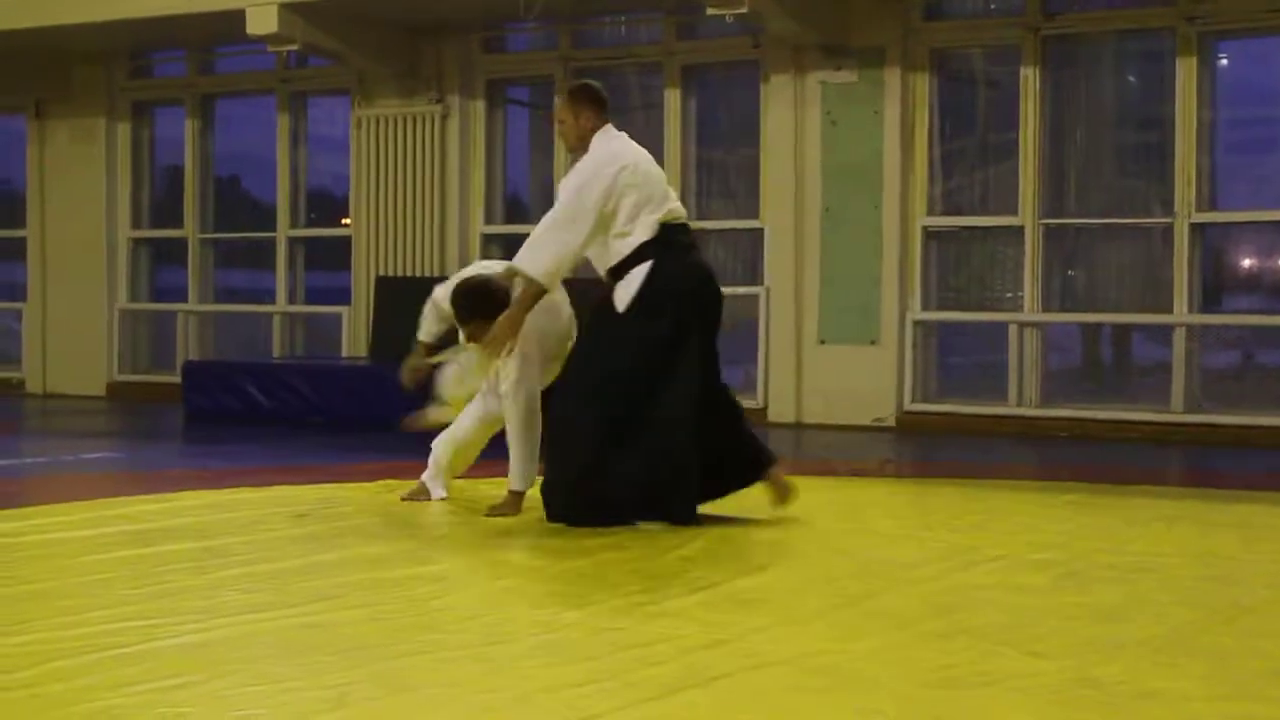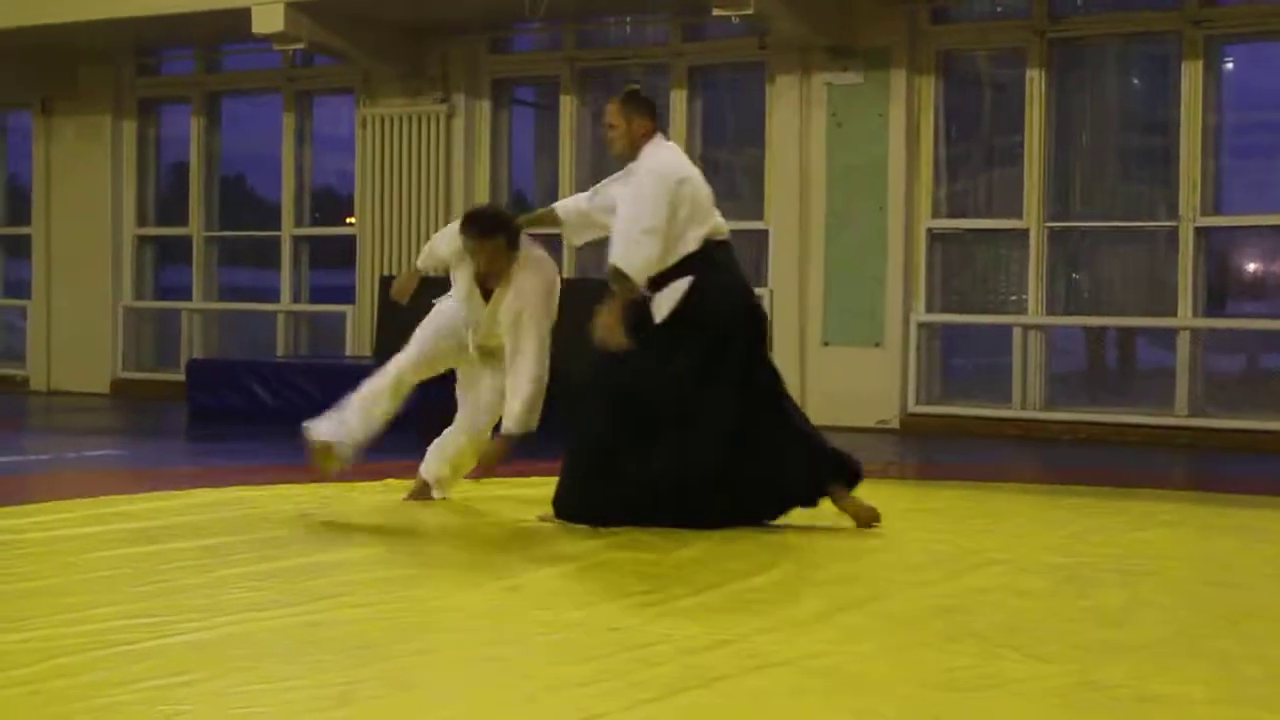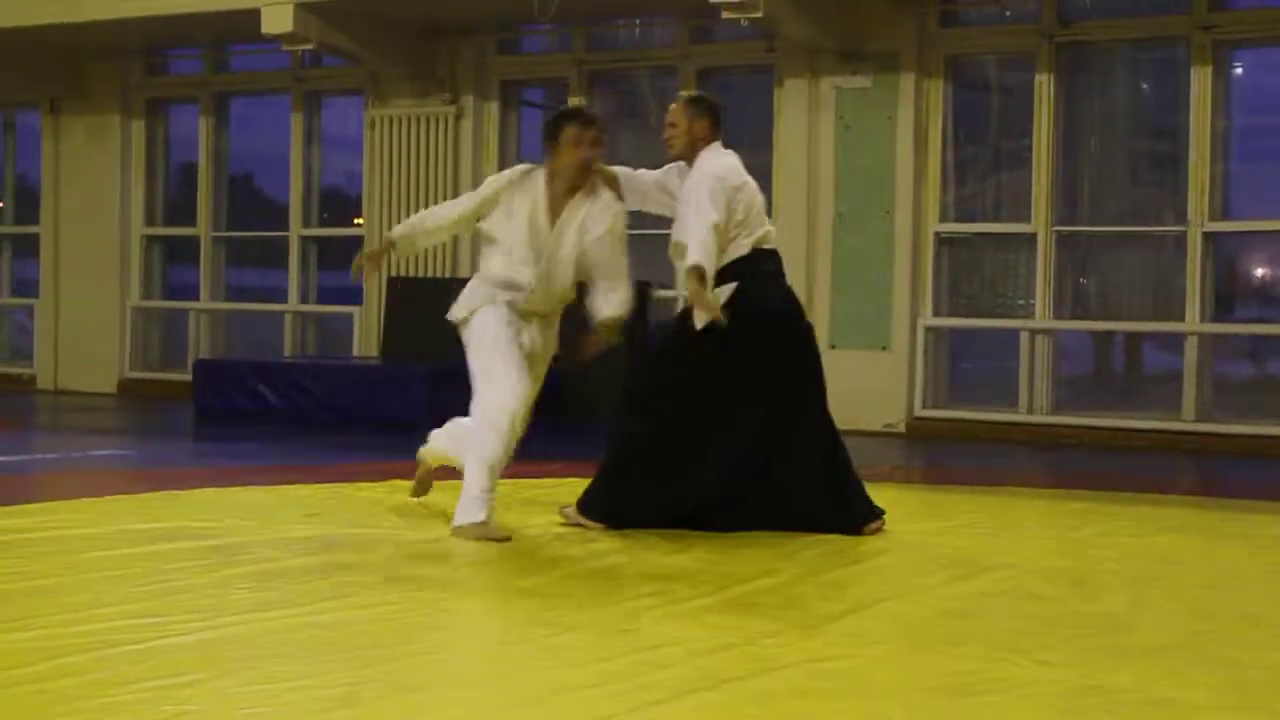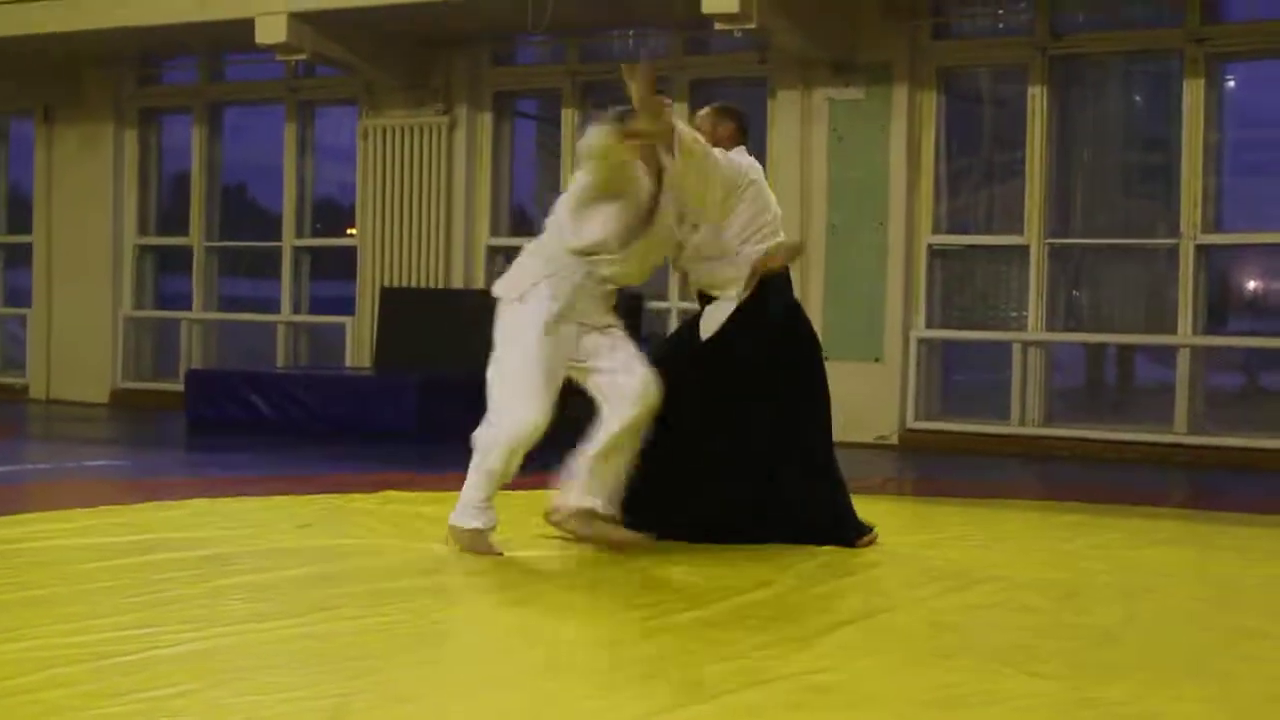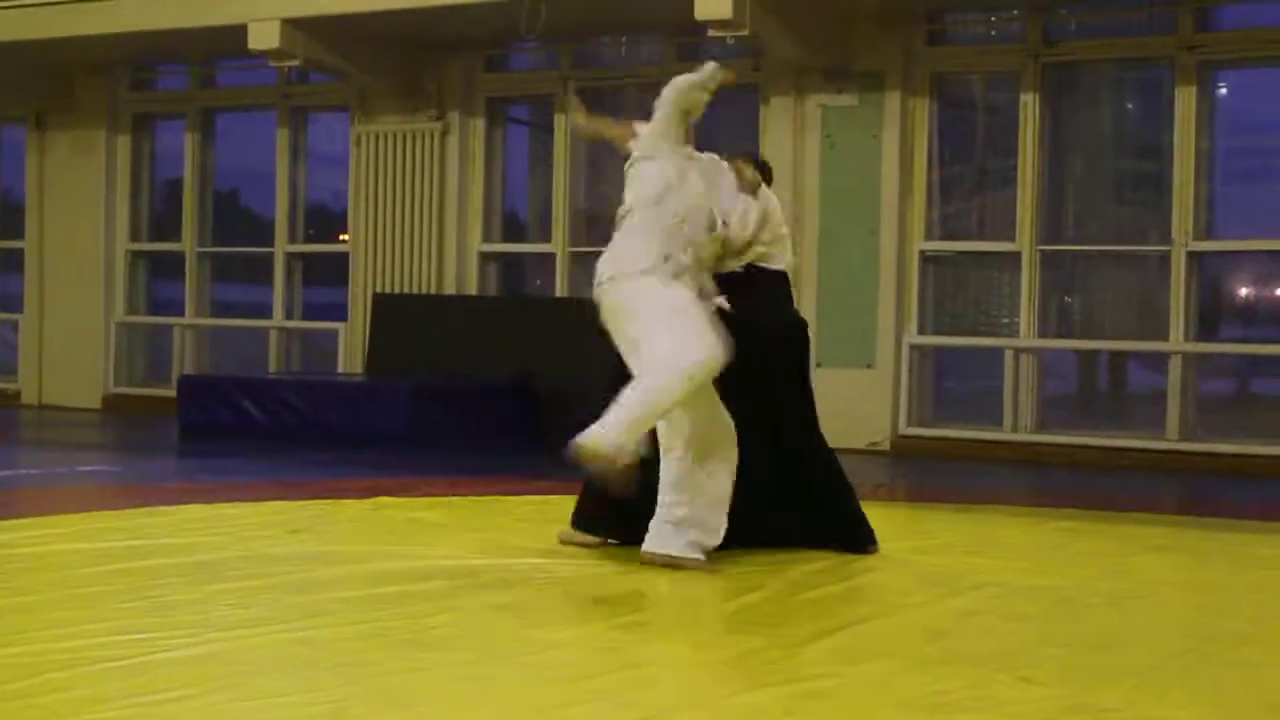
dt=0.2s
person 1, frame 1
left shoulder: (598, 166)
right shoulder: (625, 152)
left elbow: (561, 234)
left wrist: (518, 310)
right wrist: (512, 273)
left hip: (654, 282)
right hip: (686, 275)
left knee: (600, 387)
right knee: (693, 384)
left ankle: (595, 500)
right ankle: (761, 467)
person 1, frame 2
left shoulder: (658, 170)
right shoulder: (646, 169)
left elbow: (637, 238)
right elbow: (594, 204)
left wrist: (614, 303)
right wrist: (529, 221)
left hip: (696, 297)
right hip: (722, 294)
left knee: (622, 388)
right knee: (752, 396)
left ankle: (589, 501)
right ankle: (838, 486)
person 1, frame 3
left shoulder: (714, 173)
right shoulder: (692, 172)
left elbow: (698, 231)
right elbow: (641, 184)
left wrist: (698, 286)
left hip: (740, 302)
right hip: (769, 301)
left knee: (665, 397)
right knee: (792, 410)
left ankle: (607, 507)
right ankle: (852, 513)
person 1, frame 4
left shoulder: (734, 170)
right shoulder: (730, 176)
left elbow: (691, 153)
left wrist: (653, 110)
left hip: (747, 315)
right hip: (773, 314)
left knee: (672, 406)
right knee: (789, 422)
left ankle: (630, 511)
right ankle: (838, 525)
person 1, frame 5
left shoulder: (749, 199)
right shoulder: (768, 216)
left hip: (743, 320)
right knee: (789, 434)
left ankle: (601, 524)
right ankle: (854, 537)
person 2, frame 1
left shoulder: (521, 340)
right shoulder: (477, 279)
left elbow: (522, 421)
right elbow: (440, 303)
left wrist: (516, 496)
right wrist: (420, 351)
left knee: (484, 414)
right knee: (453, 385)
left ankle: (435, 479)
right ankle: (440, 414)
person 2, frame 2
left shoulder: (534, 281)
right shoulder: (462, 237)
left elbow: (530, 367)
right elbow: (440, 246)
left wrist: (507, 439)
right wrist: (415, 273)
left hip: (498, 349)
right hip: (460, 319)
left knee: (473, 433)
right knee: (405, 369)
left ankle: (432, 478)
right ankle: (334, 441)
person 2, frame 3
left shoulder: (606, 209)
right shoulder: (515, 182)
left elbow: (613, 282)
right elbow: (451, 213)
left wrist: (610, 323)
right wrist: (390, 243)
left hip: (538, 324)
right hip: (491, 306)
left knee: (497, 426)
right knee: (505, 399)
left ankle: (436, 449)
right ankle: (473, 515)
person 2, frame 4
left shoulder: (656, 190)
right shoulder: (620, 169)
right elbow: (597, 149)
right wrist: (619, 134)
left hip: (589, 311)
right hip: (542, 295)
left knee: (638, 392)
right knee: (522, 415)
left ankle: (583, 504)
right ankle: (469, 519)
person 2, frame 5
right shoulder: (662, 151)
right elbow: (677, 96)
right hip: (643, 275)
left knee: (708, 433)
right knee: (699, 358)
left ankle: (676, 542)
right ankle: (605, 440)
